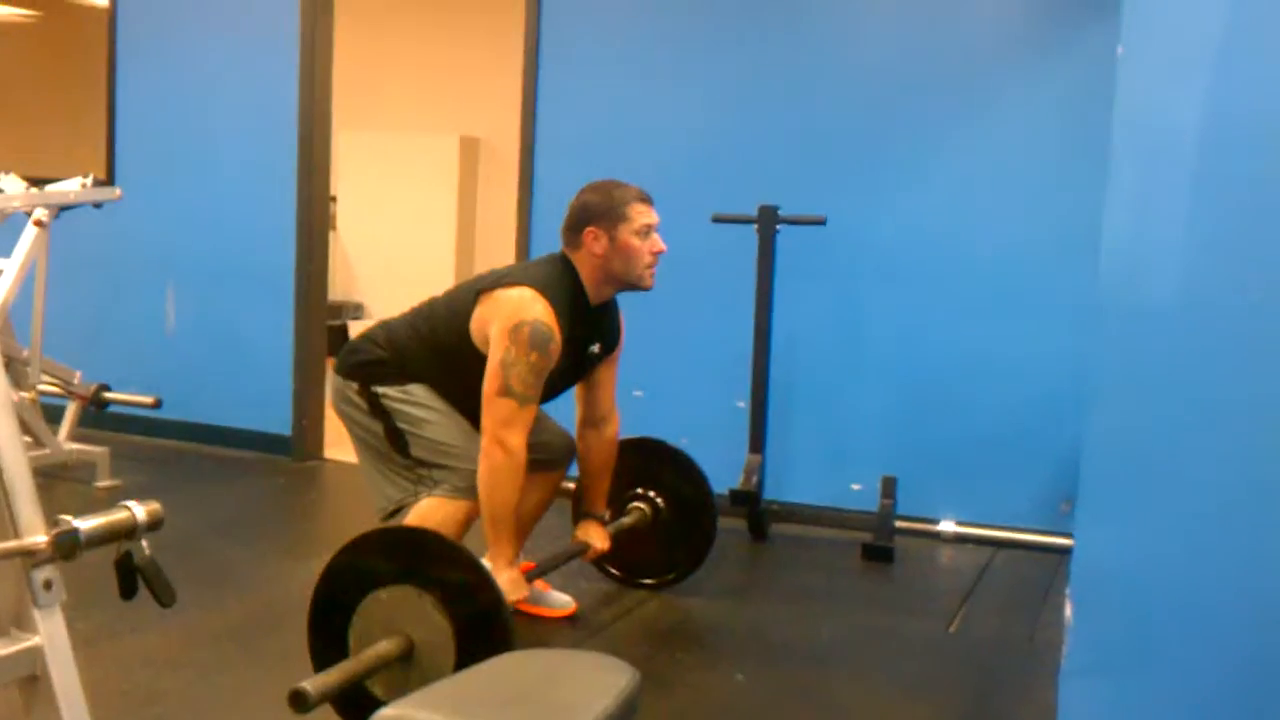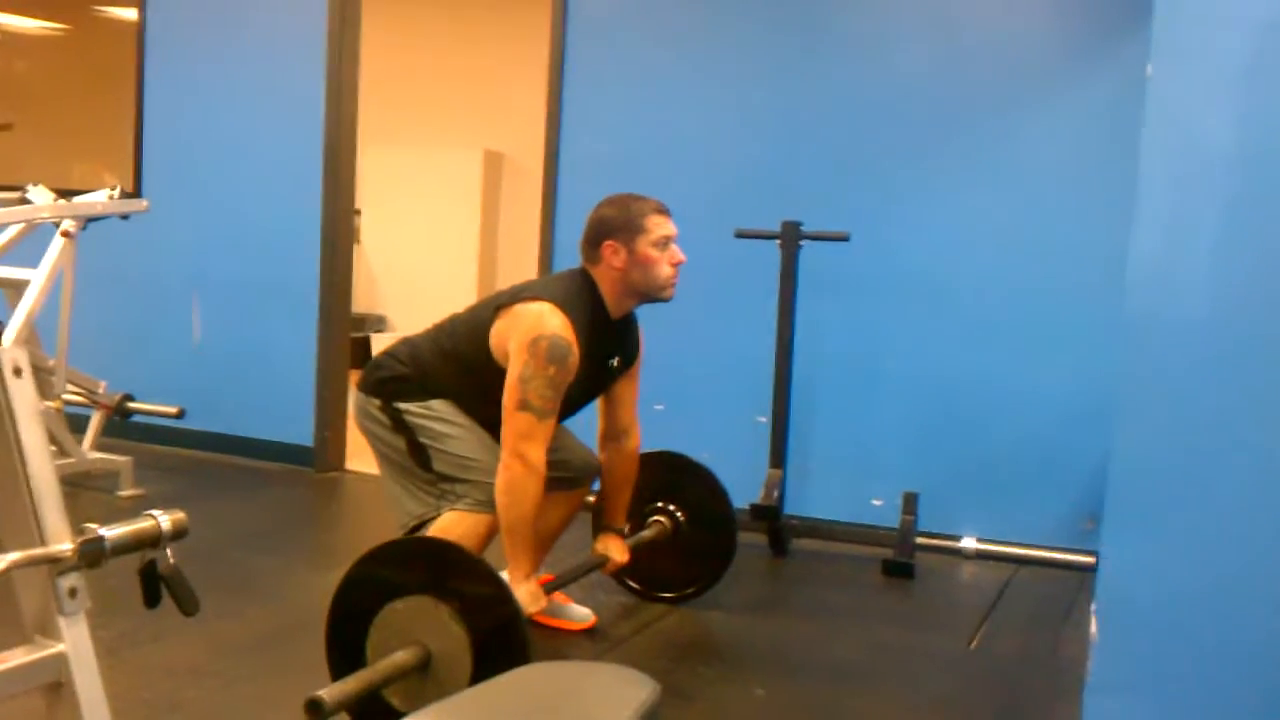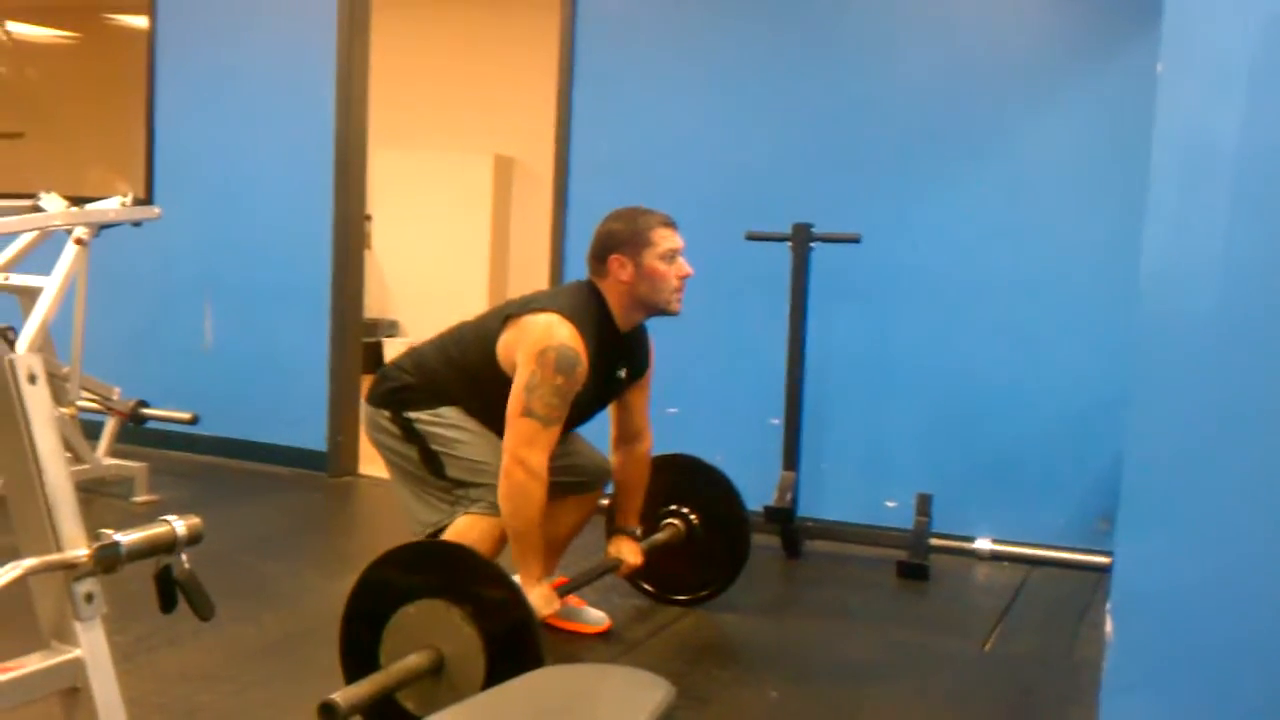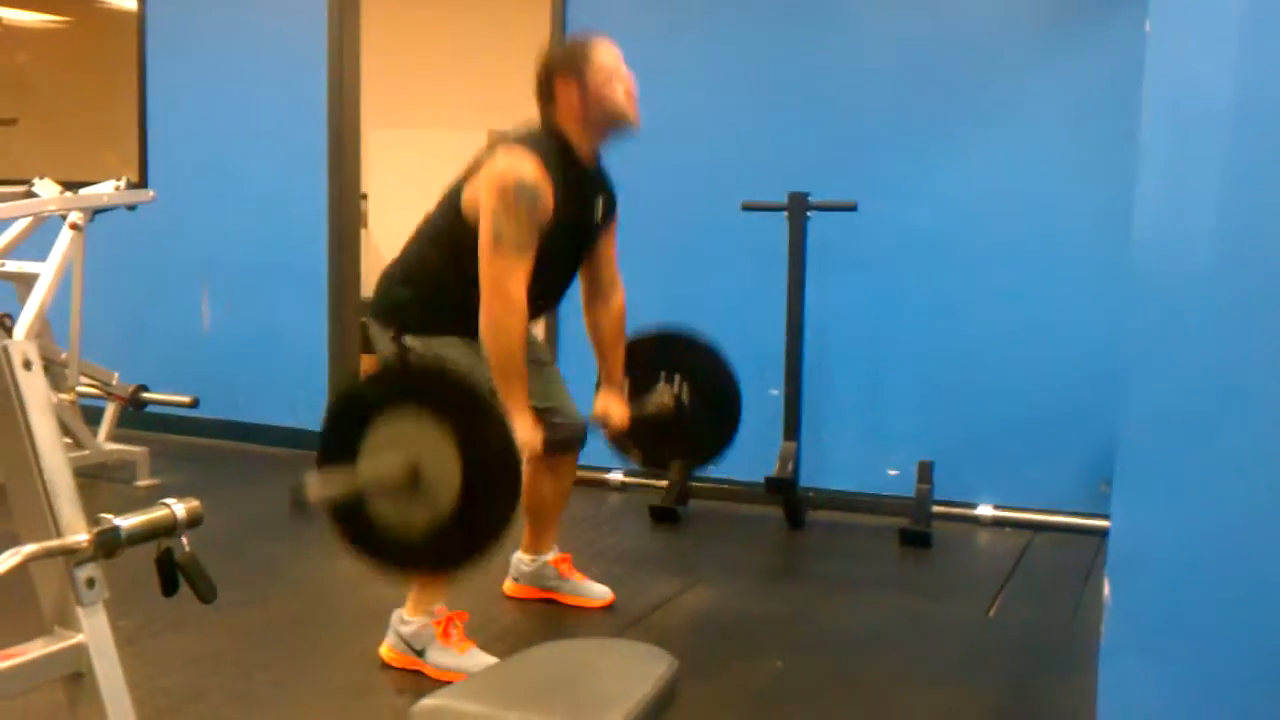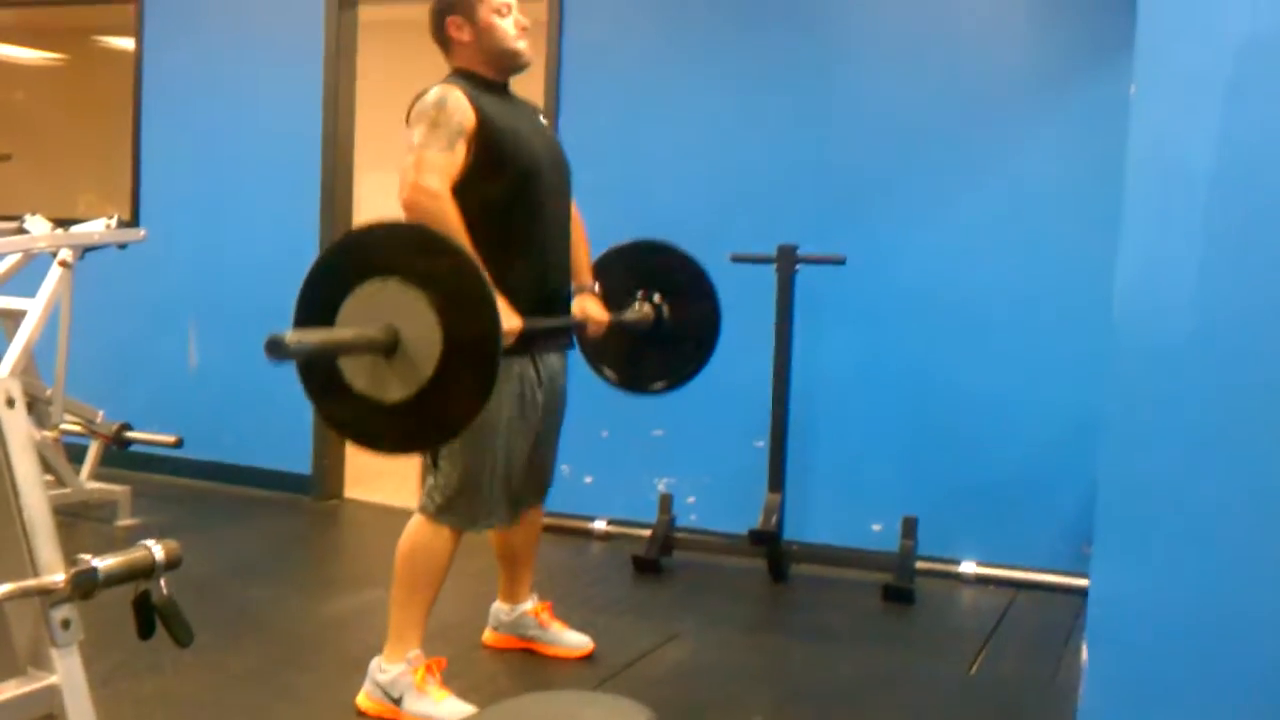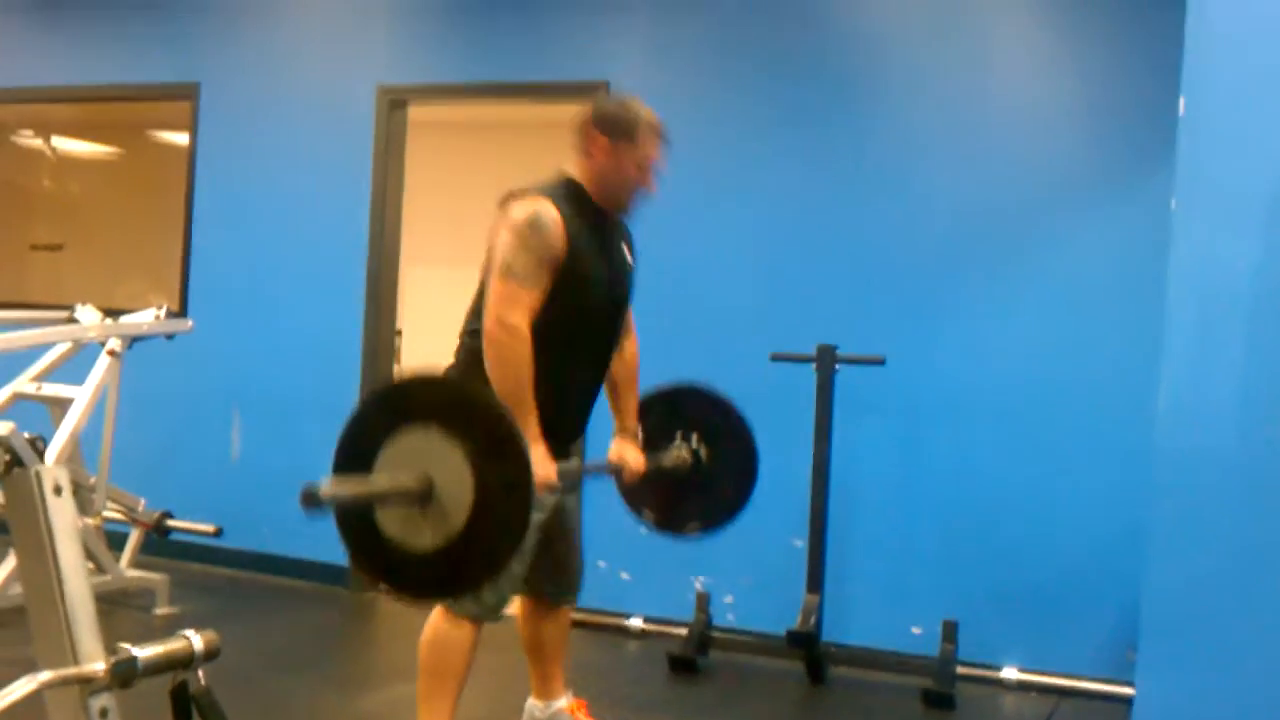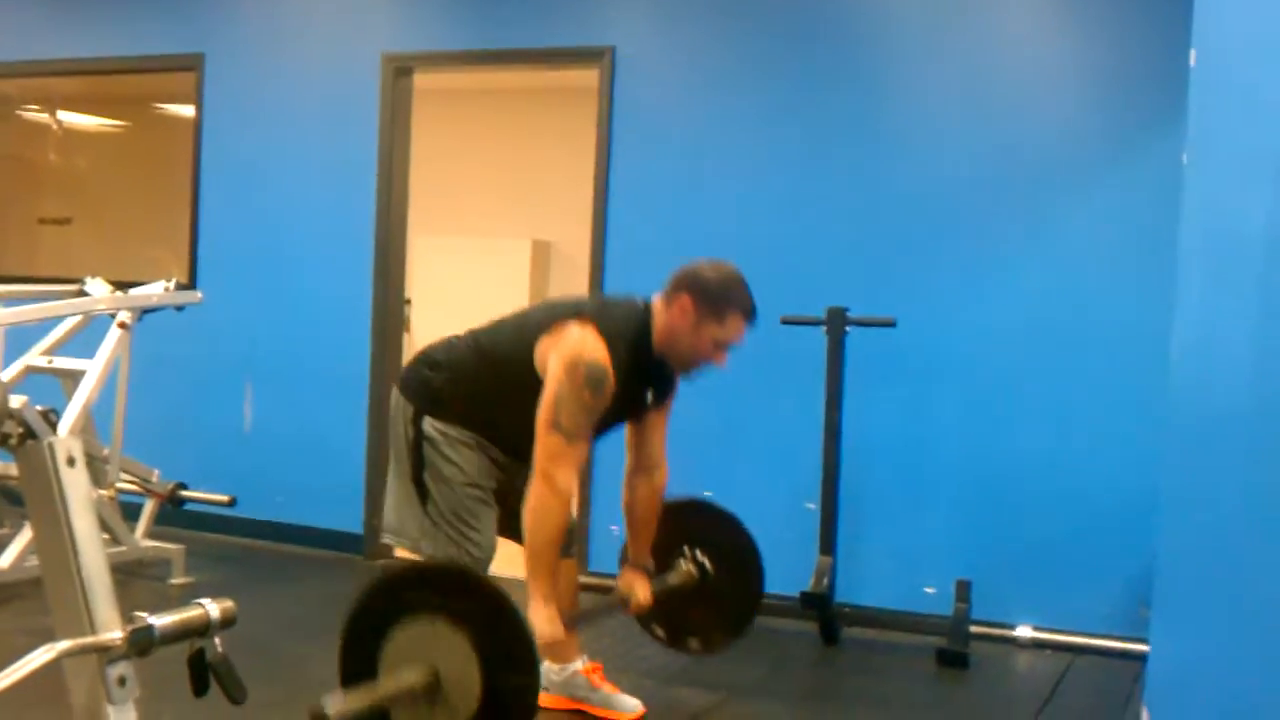
dt=0.5s
person 1, frame 1
left shoulder: (605, 317)
right shoulder: (533, 313)
left elbow: (599, 422)
right elbow: (501, 445)
left wrist: (594, 516)
right wrist: (502, 563)
left hip: (445, 380)
right hip: (381, 377)
left knee: (554, 450)
right knee: (462, 479)
left ankle: (501, 577)
person 1, frame 2
left shoulder: (624, 331)
right shoulder: (551, 328)
left elbow: (620, 436)
right elbow: (520, 460)
left wrist: (613, 529)
right wrist: (519, 577)
left hip: (469, 398)
right hip: (404, 394)
left knee: (577, 469)
right knee: (483, 494)
left ankle: (525, 591)
person 1, frame 3
left shoulder: (633, 342)
right shoulder: (559, 340)
left elbow: (633, 441)
right elbow: (521, 466)
left wrist: (626, 531)
right wrist: (530, 580)
left hip: (477, 407)
right hip: (413, 405)
left knee: (589, 473)
right knee: (495, 501)
left ankle: (539, 597)
person 1, frame 4
left shoulder: (596, 184)
right shoulder: (525, 175)
left elbow: (604, 290)
right elbow: (501, 296)
left wrist: (613, 387)
right wrist: (513, 413)
left hip: (492, 329)
right hip: (423, 325)
left knee: (561, 434)
left ankle: (536, 565)
right ankle: (415, 626)
person 1, frame 5
left shoulder: (525, 114)
right shoulder: (449, 103)
left elbow: (561, 205)
right elbow: (421, 191)
left wrist: (586, 290)
right wrist: (484, 299)
left hip: (541, 333)
left knee: (528, 488)
right knee: (456, 499)
left ankle: (515, 611)
person 1, frame 6
left shoulder: (615, 235)
right shoulder: (539, 217)
left elbow: (620, 341)
right elbow: (506, 323)
left wrist: (628, 434)
right wrist: (527, 446)
left hip: (553, 442)
left knee: (554, 583)
right knee: (472, 591)
person 1, frame 7
left shoulder: (660, 368)
right shoulder: (592, 352)
left elbow: (648, 472)
right elbow: (554, 480)
left wrist: (638, 565)
right wrist: (538, 601)
left hip: (505, 425)
right hip: (441, 412)
left knee: (559, 544)
right knee: (462, 557)
left ankle: (566, 673)
